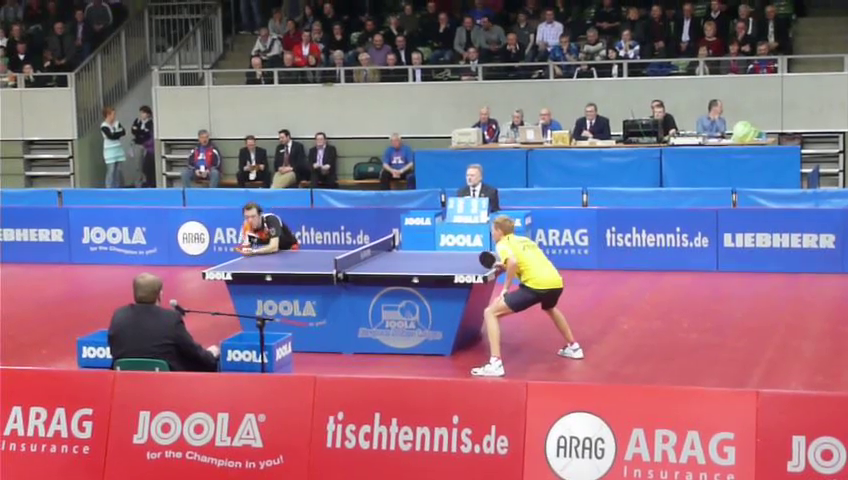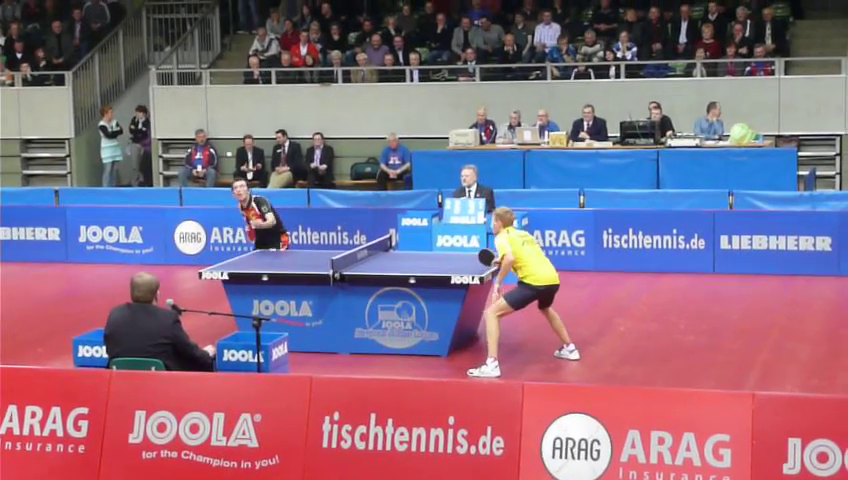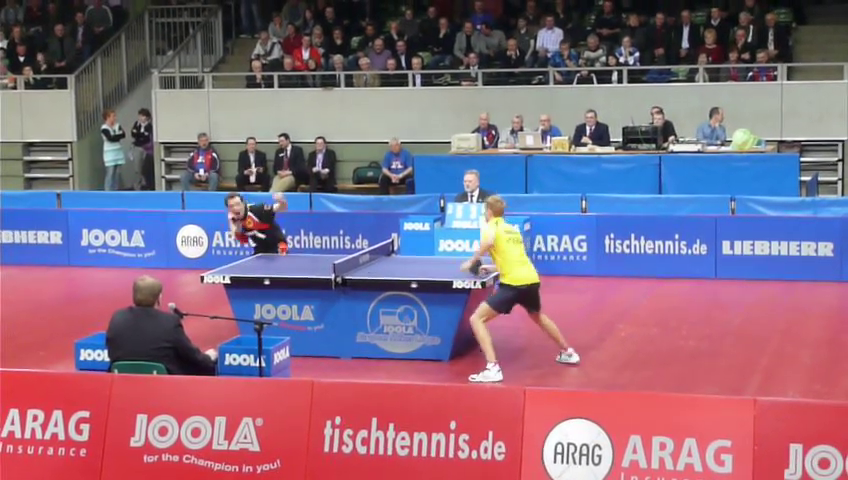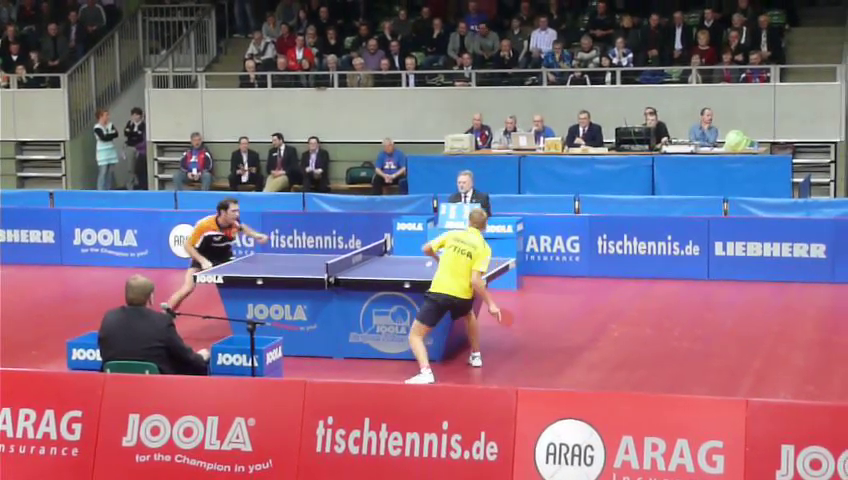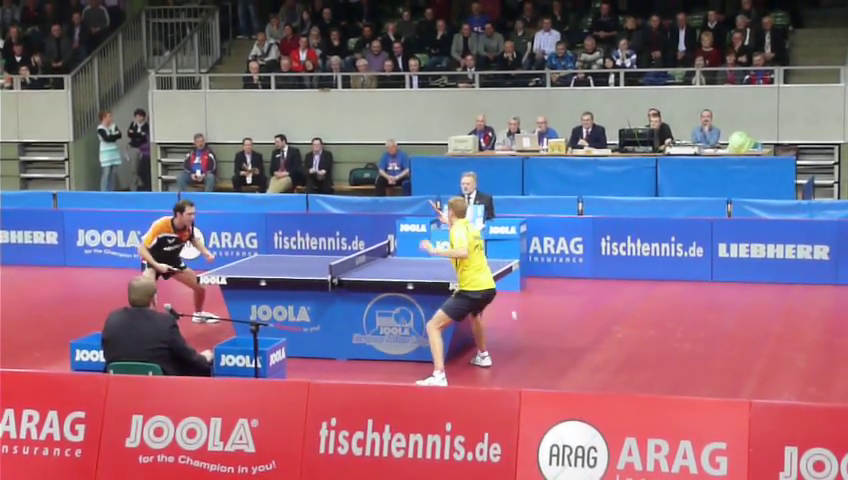
dt=0.5s
person 1, frame 1
left shoulder: (502, 244)
right shoulder: (525, 240)
left elbow: (513, 262)
left wrist: (505, 288)
right wrist: (504, 266)
left hip: (536, 286)
right hip: (556, 283)
left knee: (490, 313)
right knee: (550, 308)
left ankle: (495, 363)
right ankle: (573, 347)
person 1, frame 2
left shoulder: (502, 237)
right shoulder: (525, 234)
left elbow: (510, 259)
left wrist: (498, 283)
right wrist: (502, 262)
left hip: (534, 282)
right hip: (553, 279)
left knee: (491, 313)
right knee: (545, 309)
left ankle: (492, 364)
right ankle: (569, 348)
person 1, frame 3
left shoulder: (491, 227)
right shoulder: (513, 230)
left elbow: (489, 242)
left wrist: (472, 261)
right wrist: (494, 268)
left hip: (512, 284)
right hip: (531, 281)
left knee: (476, 319)
right knee: (538, 317)
left ankle: (492, 368)
right ankle: (568, 352)
person 1, frame 4
left shoulder: (452, 235)
right shoulder: (483, 247)
left elbow: (426, 249)
right elbow: (475, 281)
right wrist: (491, 304)
left hip: (438, 293)
right hip: (462, 296)
left knee: (415, 336)
right knee: (468, 315)
left ankle: (425, 372)
right ankle: (476, 356)
person 1, frame 5
left shoulder: (457, 229)
right shoulder: (473, 230)
left elbow: (462, 253)
left wrist: (434, 250)
right wrist: (446, 222)
left hip: (472, 290)
right hip: (488, 288)
left knee: (433, 327)
right knee: (474, 314)
left ankle: (439, 375)
right ankle: (483, 355)
